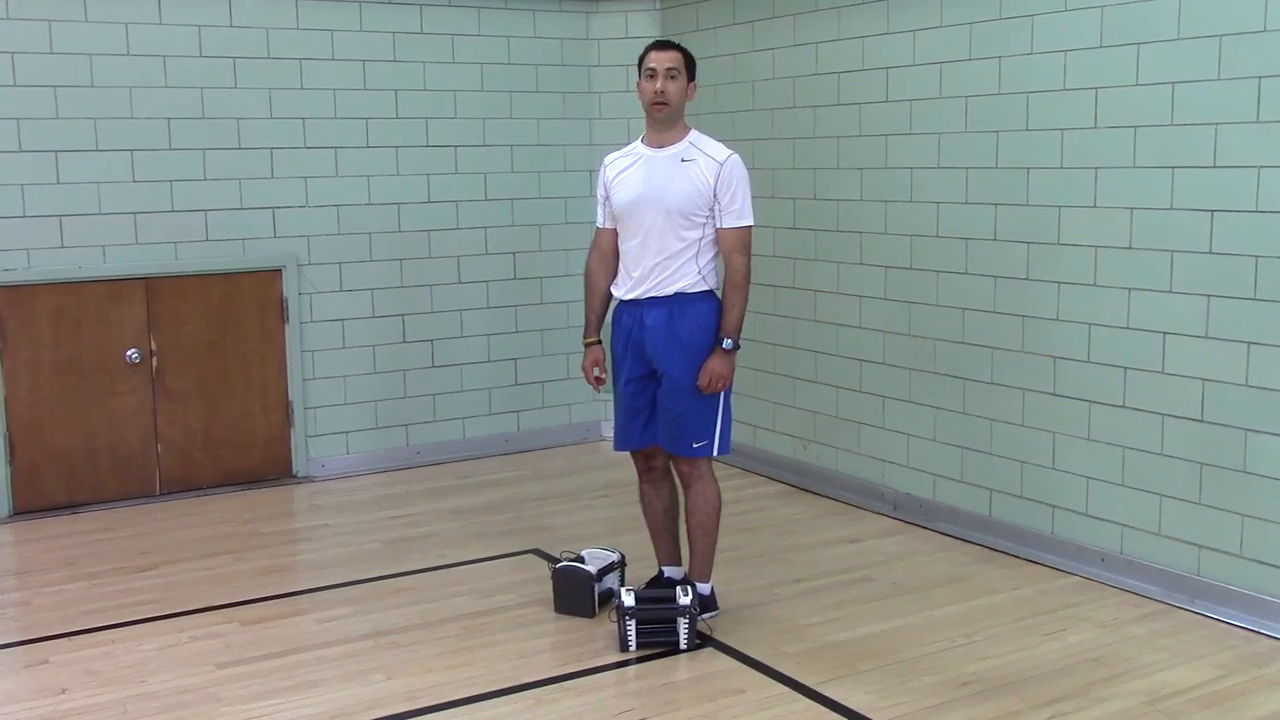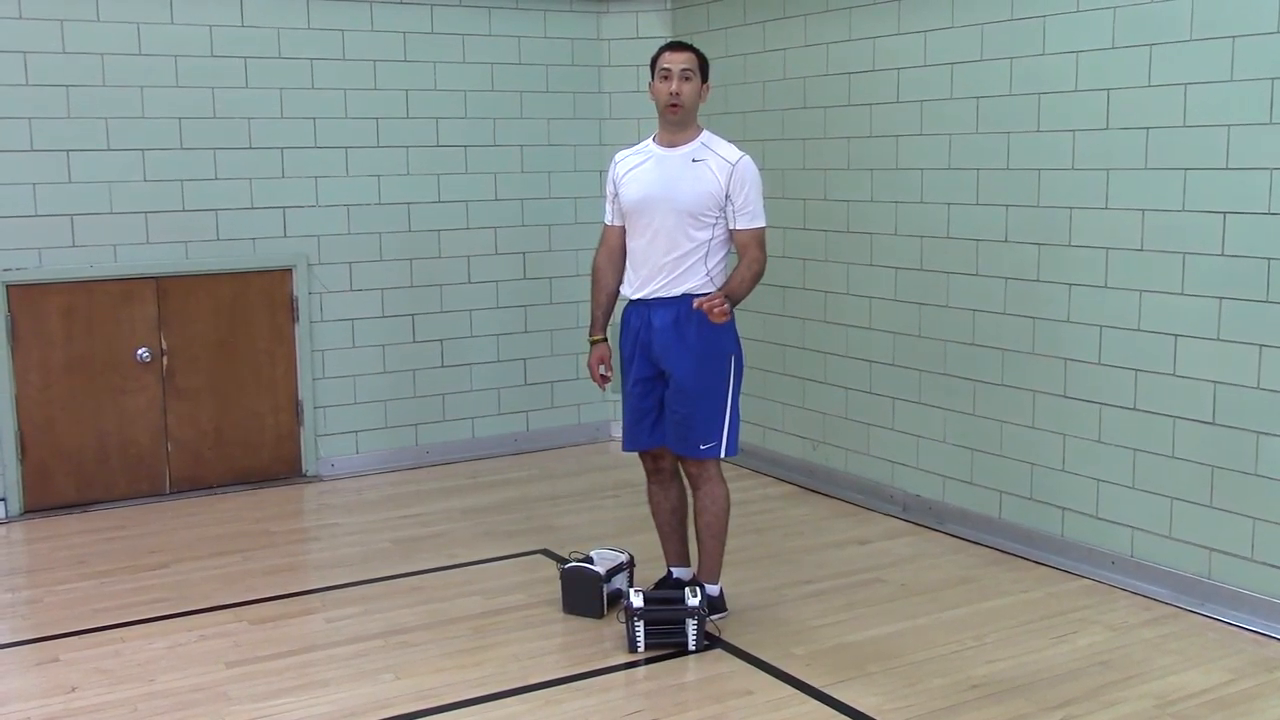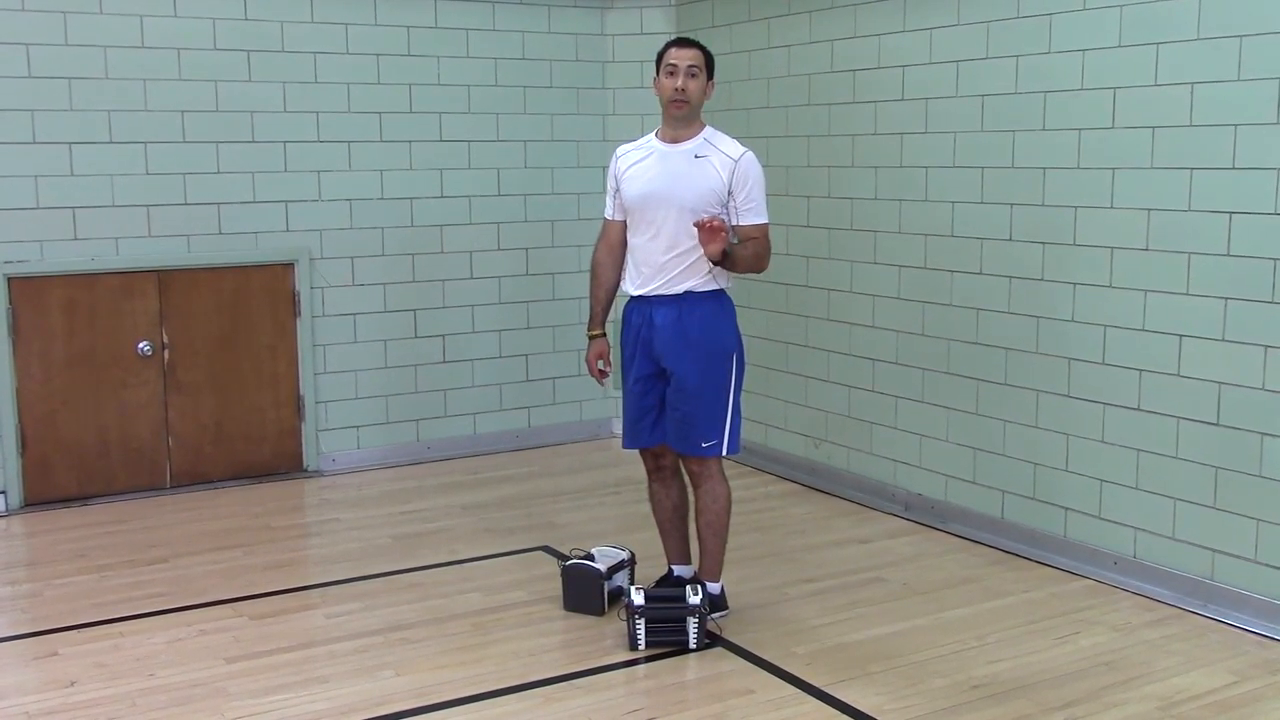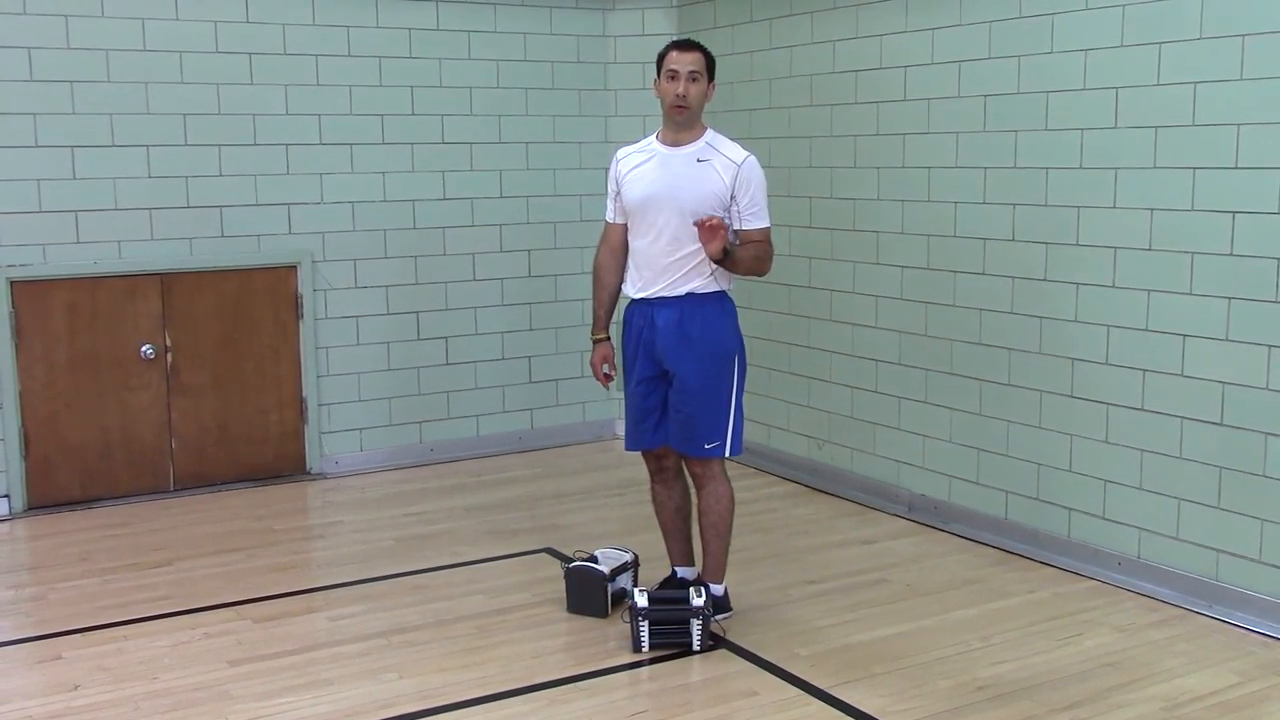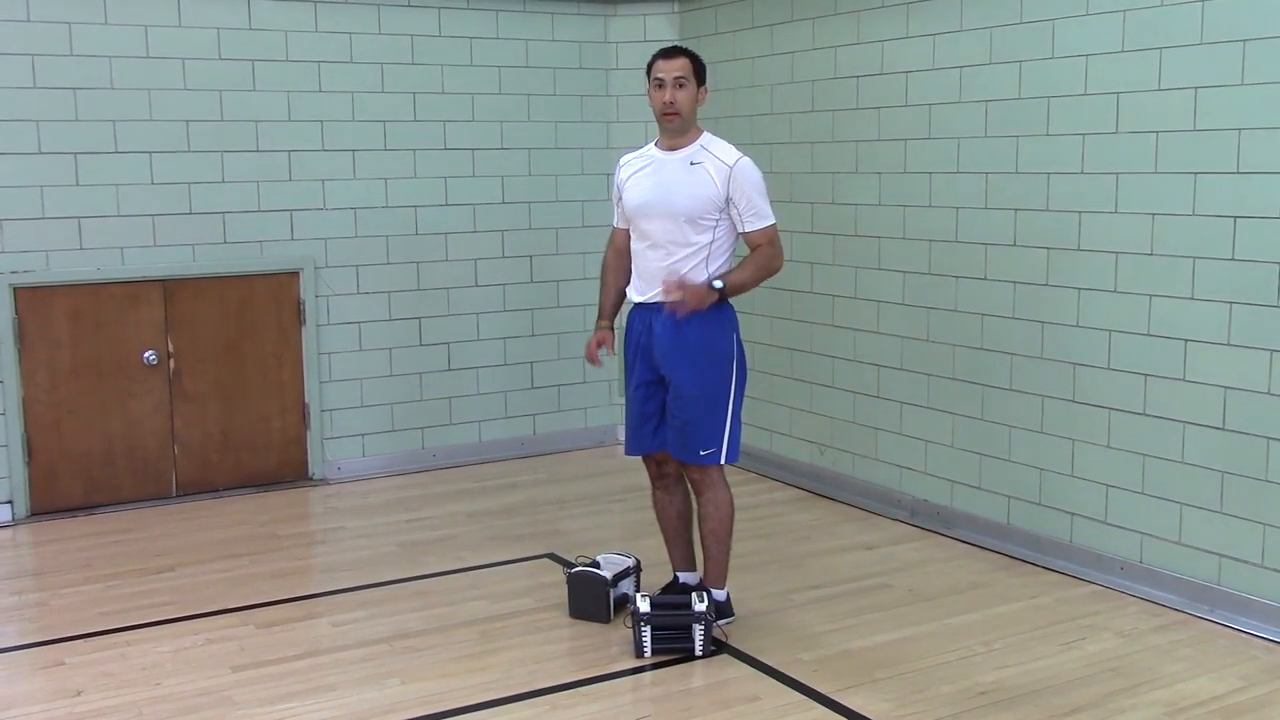
dt=1s
person 1, frame 1
left shoulder: (719, 163)
right shoulder: (615, 167)
left elbow: (736, 262)
right elbow: (603, 257)
left wrist: (726, 346)
right wrist: (592, 339)
left hip: (689, 320)
right hip: (631, 322)
left knee: (690, 460)
right knee: (647, 457)
left ankle: (700, 588)
right ankle: (667, 574)
person 1, frame 2
left shoulder: (731, 164)
right shoulder: (625, 165)
left elbow: (752, 255)
right elbow: (610, 254)
left wrist: (727, 296)
right wrist: (597, 335)
left hip: (698, 325)
right hip: (638, 322)
left knee: (699, 462)
right knee: (655, 459)
left ankle: (709, 589)
right ankle: (676, 575)
person 1, frame 3
left shoulder: (735, 160)
right shoulder: (627, 159)
left elbow: (759, 252)
right elbow: (610, 248)
left wrist: (723, 252)
right wrist: (596, 329)
left hip: (701, 318)
right hip: (640, 318)
left knee: (701, 459)
right knee: (656, 456)
left ankle: (711, 587)
right ankle: (677, 572)
person 1, frame 4
left shoulder: (736, 164)
right shoulder: (627, 161)
left elbow: (761, 257)
right elbow: (611, 251)
left wrist: (723, 252)
right wrist: (599, 333)
left hip: (703, 320)
right hip: (641, 319)
left knee: (703, 460)
right knee: (659, 457)
left ankle: (714, 589)
right ankle: (680, 575)
person 1, frame 5
left shoulder: (731, 166)
right shoulder: (629, 167)
left elbow: (769, 255)
left wrist: (715, 289)
right wrist: (605, 318)
left hip: (703, 330)
right hip: (644, 326)
left knee: (703, 466)
right knee: (659, 463)
left ankle: (717, 594)
right ankle: (683, 580)
